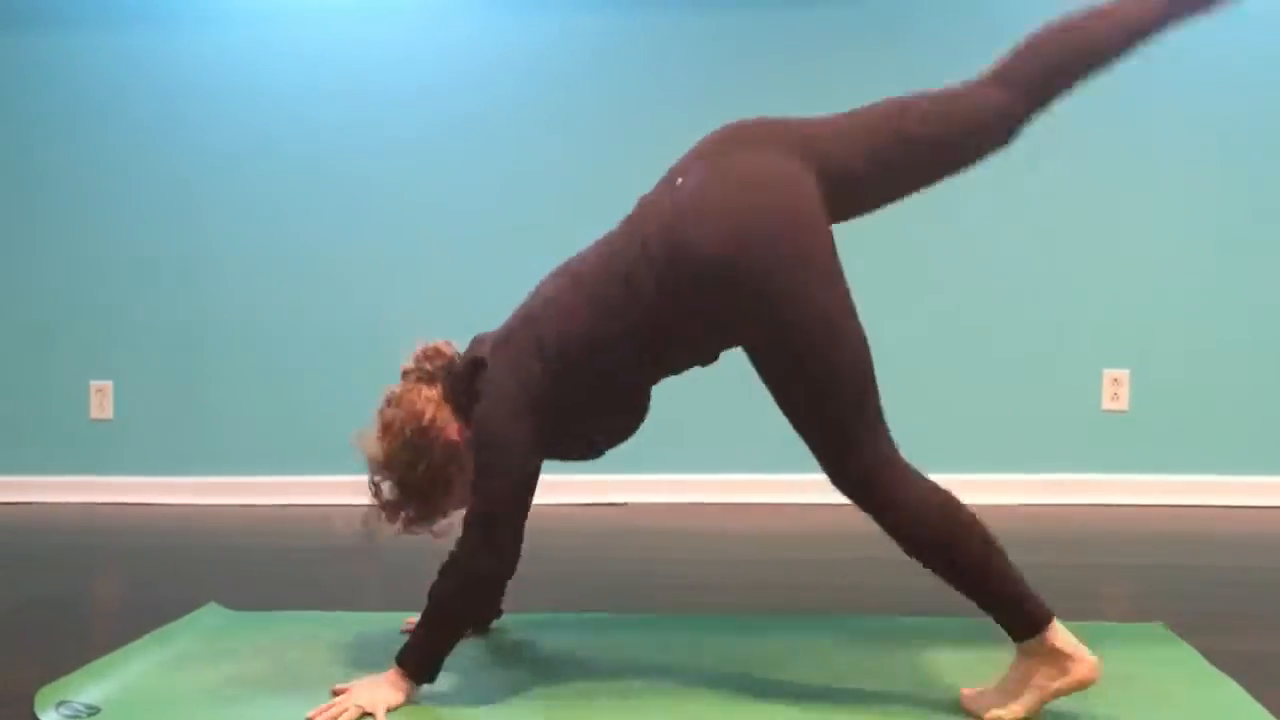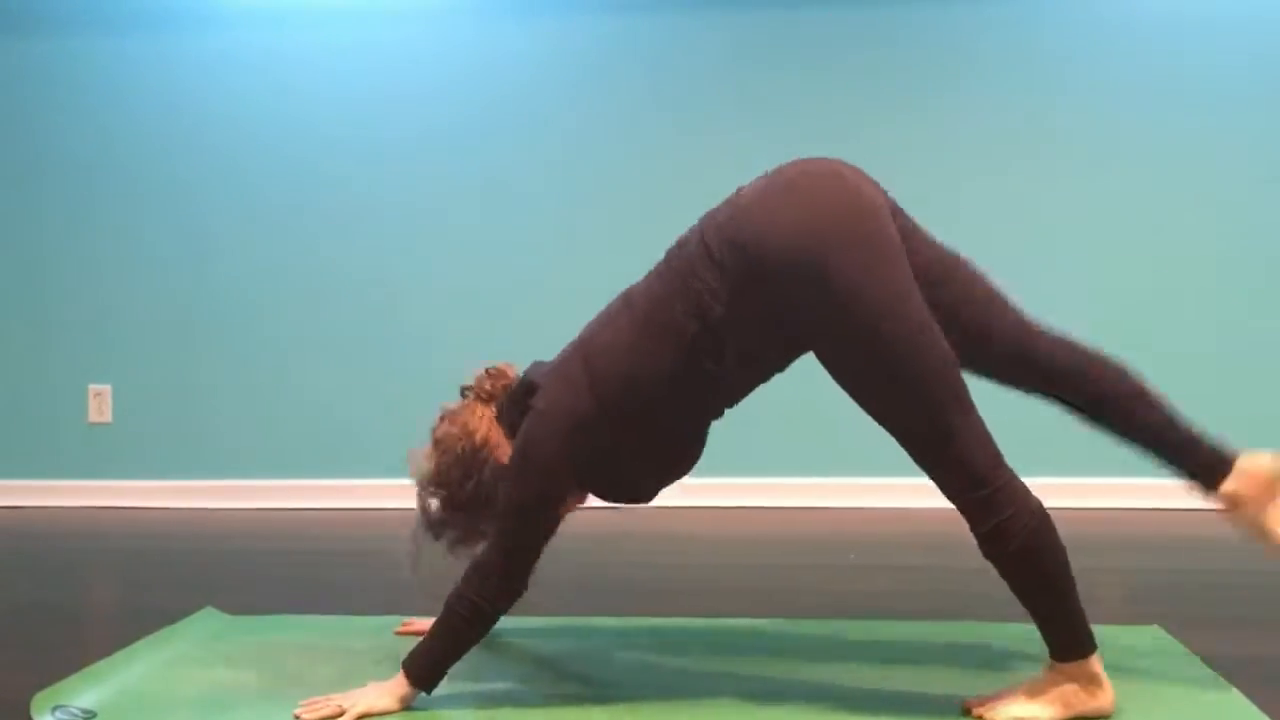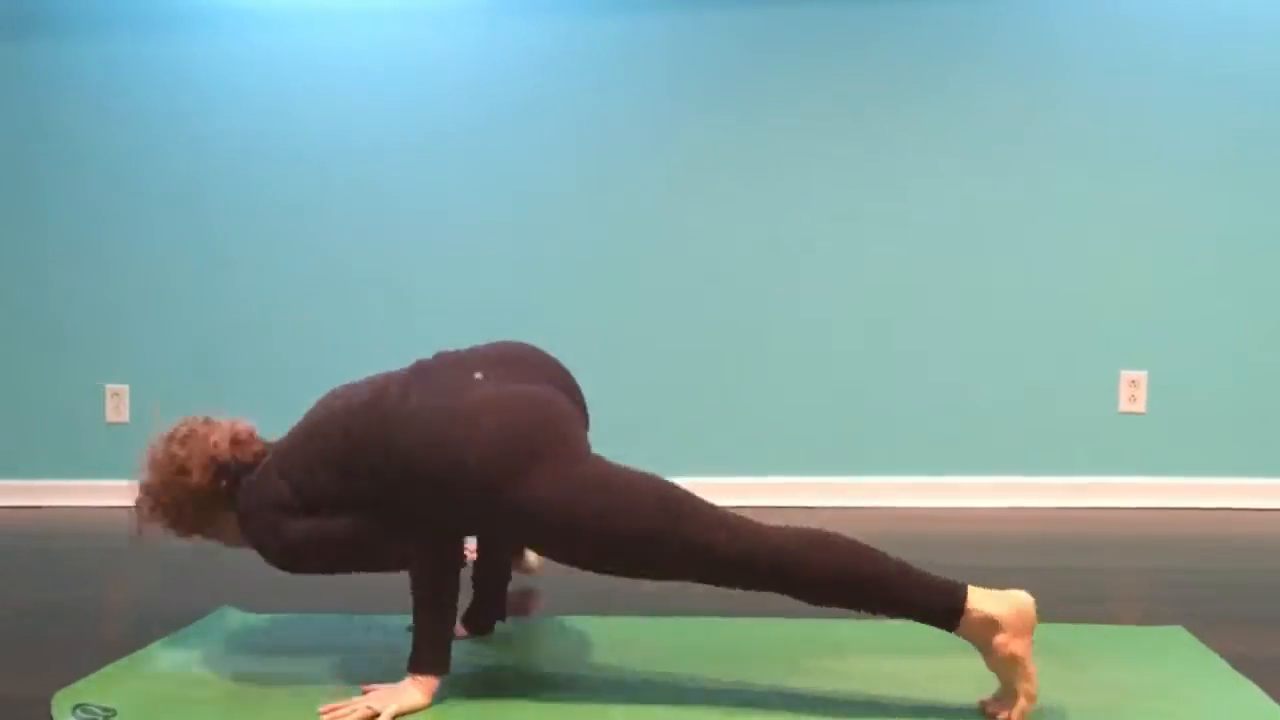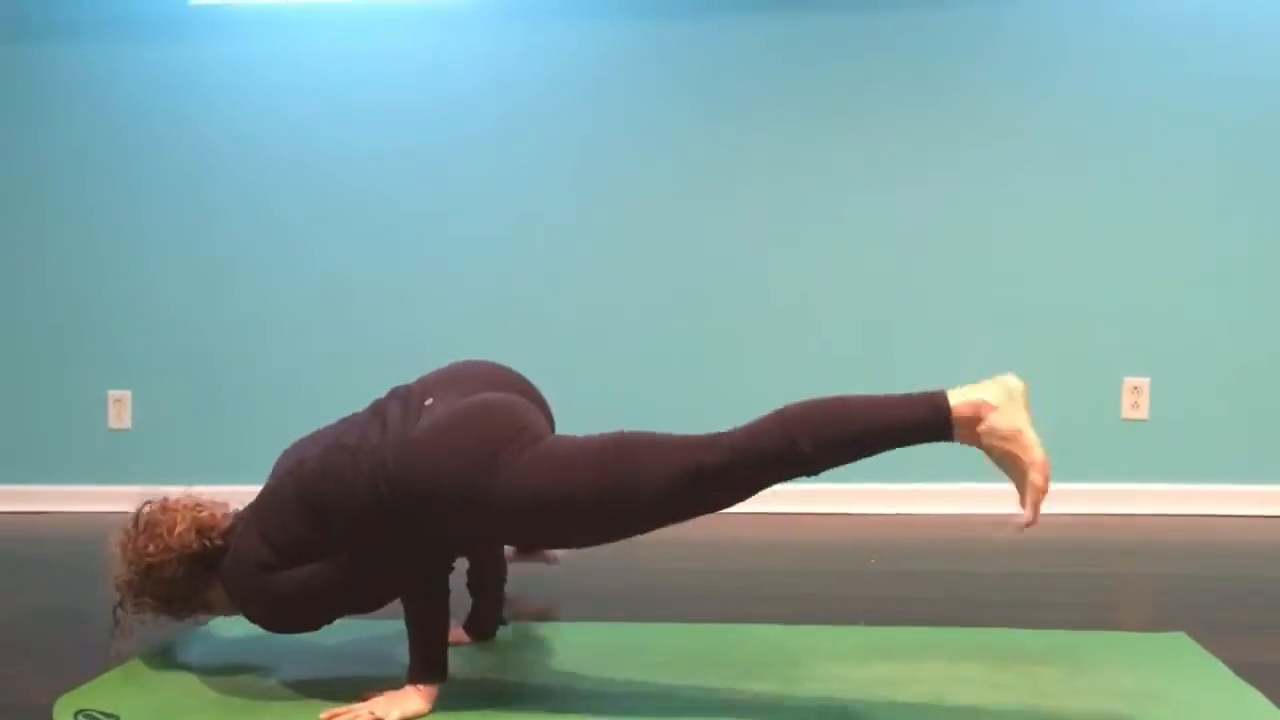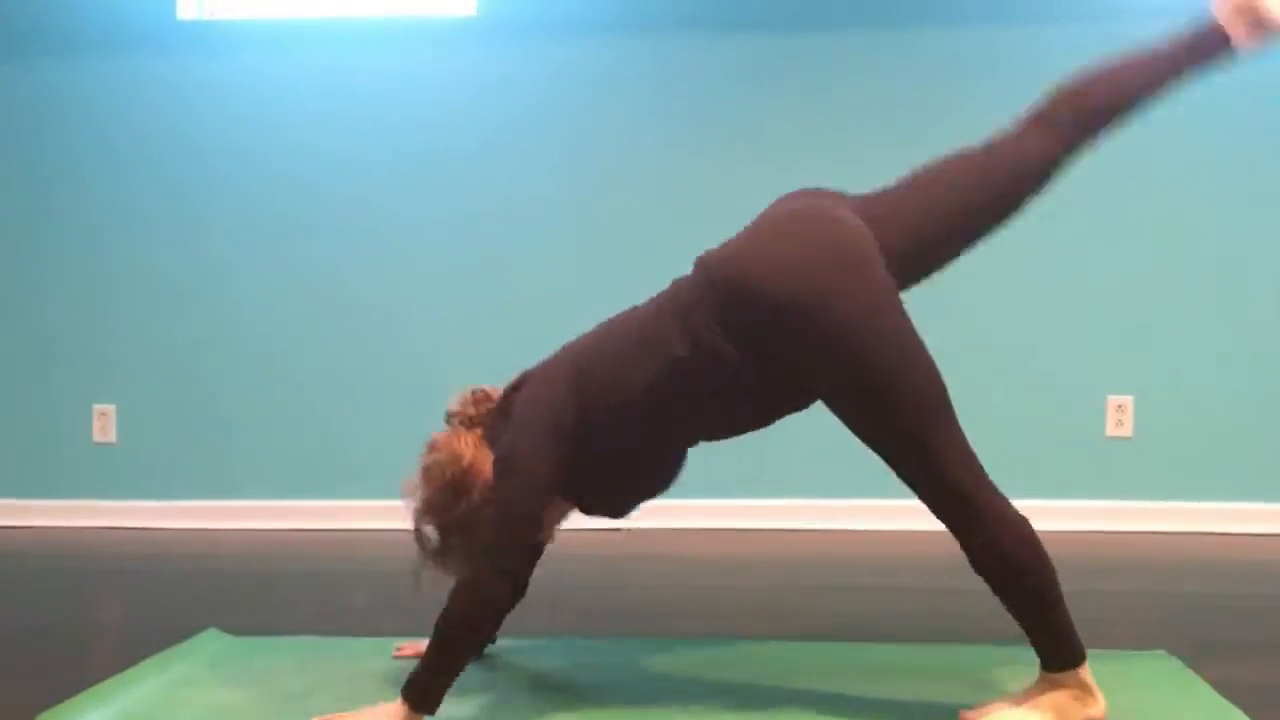
dt=0.5s
person 1, frame 1
left shoulder: (510, 406)
right shoulder: (501, 368)
left elbow: (486, 552)
right wrist: (476, 608)
left hip: (742, 240)
right hip: (752, 167)
left knee: (870, 472)
right knee: (998, 99)
person 1, frame 2
left shoulder: (554, 430)
right shoulder: (556, 405)
left elbow: (503, 560)
right elbow: (509, 552)
right wrist: (454, 624)
left hip: (806, 246)
right hip: (820, 208)
left knee: (967, 460)
right knee: (1035, 354)
person 1, frame 3
left shoulder: (265, 518)
right shoulder: (296, 462)
left elbow: (420, 550)
right wrist: (480, 612)
left hip: (505, 451)
right hip: (523, 373)
left knee: (741, 547)
left ankle: (981, 610)
person 1, frame 4
left shoulder: (257, 580)
right shoulder: (274, 506)
left elbow: (405, 561)
right wrist: (480, 616)
left hip: (471, 463)
right hip: (474, 393)
left knee: (730, 461)
left ankle: (965, 408)
person 1, frame 5
left shoulder: (538, 441)
right shoulder: (533, 411)
left elbow: (491, 579)
right elbow: (505, 562)
left hip: (801, 294)
right hip: (810, 240)
left knee: (957, 491)
right knee: (1035, 144)
